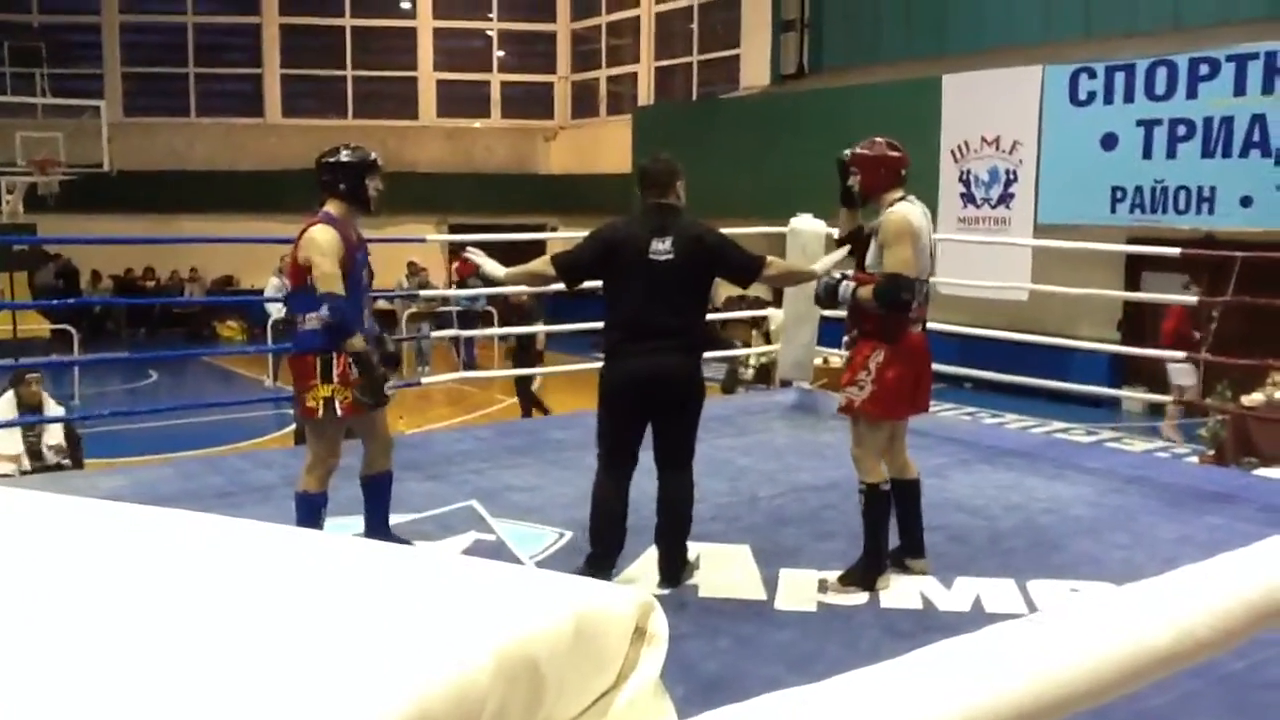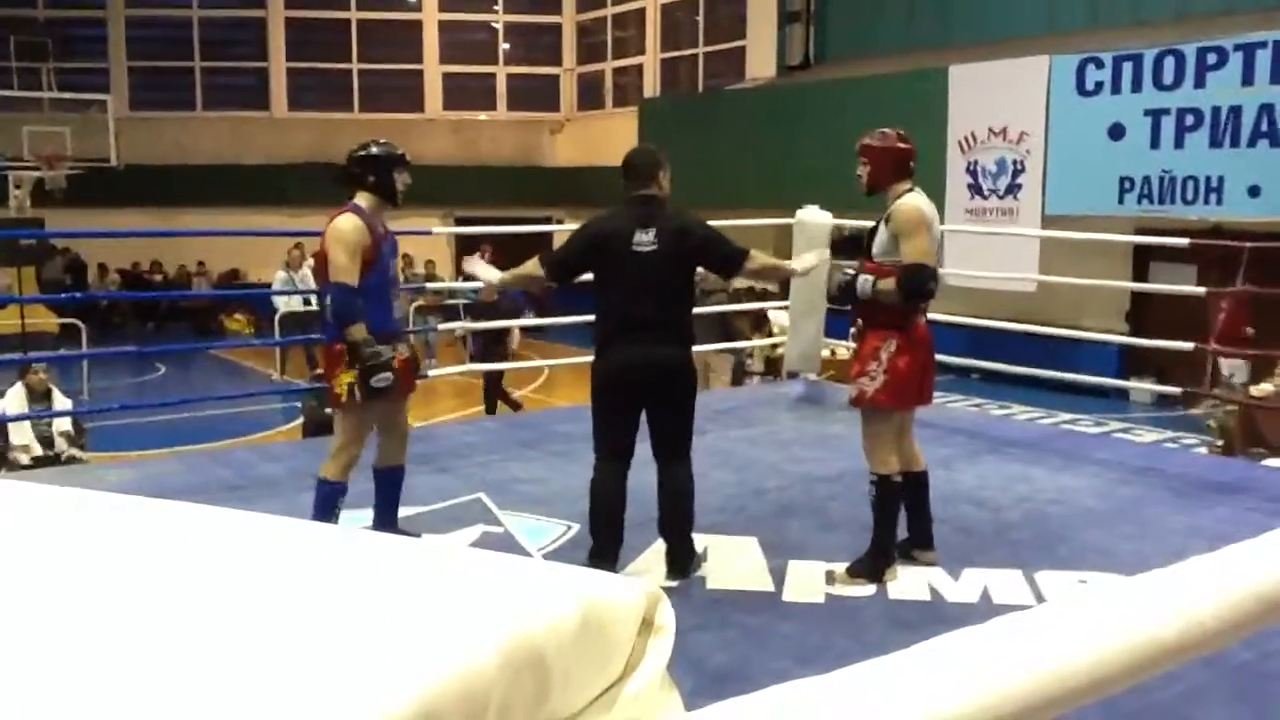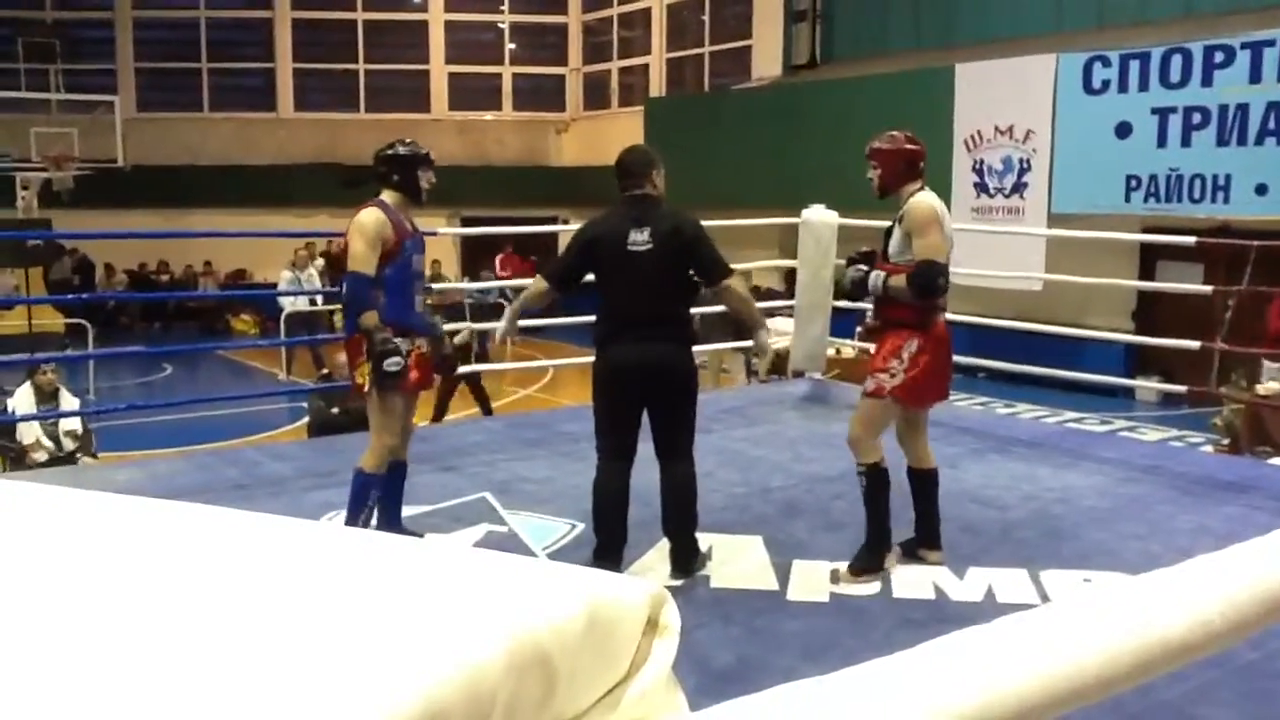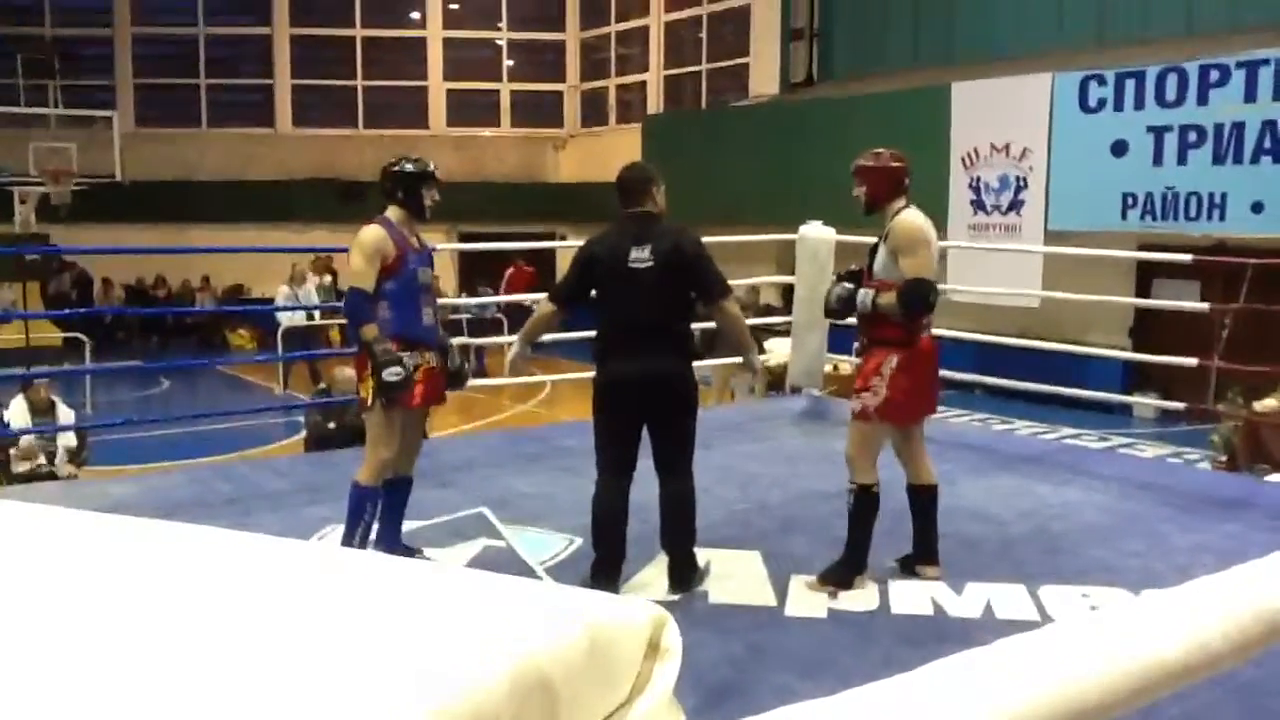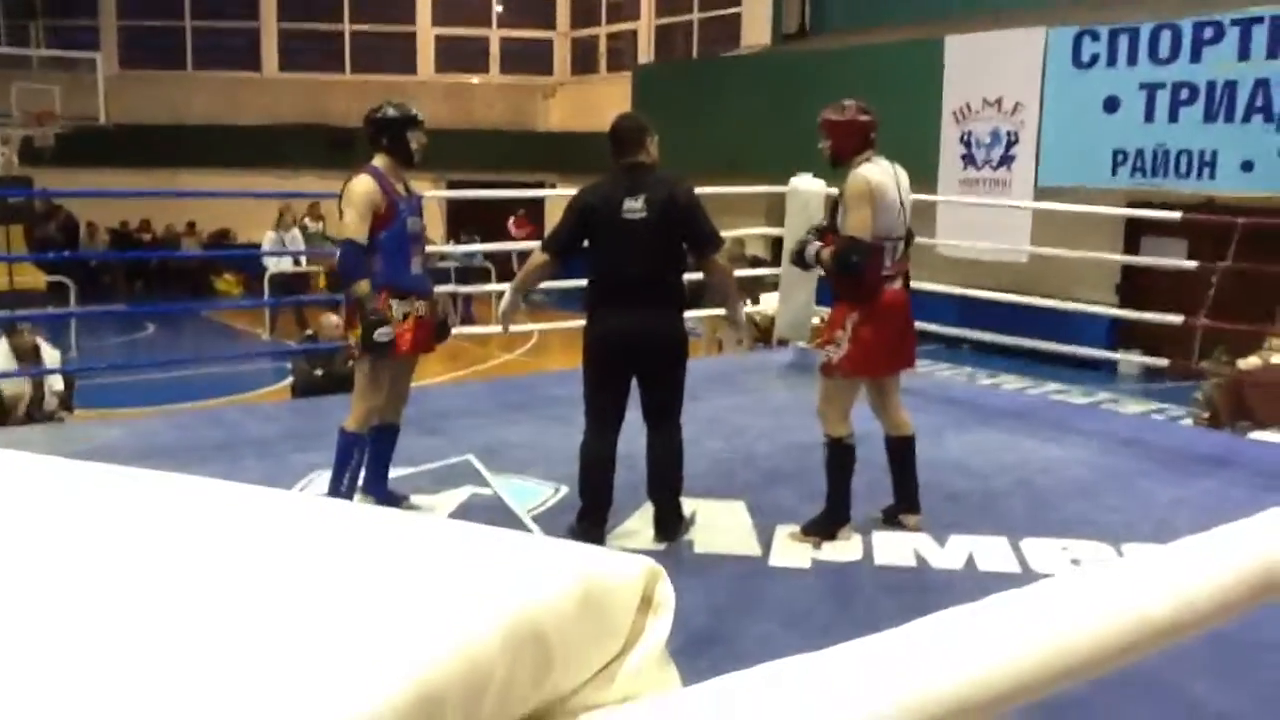
dt=0.4s
person 1, frame 1
left shoulder: (896, 219)
right shoulder: (909, 211)
left elbow: (895, 295)
right elbow: (851, 243)
left wrist: (842, 291)
right wrist: (848, 200)
left hip: (885, 349)
right hip: (904, 344)
left knee: (867, 455)
right knee: (893, 449)
left ankle: (872, 566)
right ankle: (912, 549)
person 1, frame 2
left shoulder: (907, 209)
right shoulder: (909, 206)
left elbow: (920, 284)
left wrist: (861, 286)
right wrist: (864, 258)
left hip: (891, 340)
right hip: (901, 337)
left knee: (878, 447)
right knee: (901, 440)
left ankle: (880, 558)
right ankle: (920, 540)
person 1, frame 3
left shoulder: (920, 208)
right shoulder: (916, 207)
left elbow: (930, 282)
left wrist: (873, 281)
right wrist: (874, 267)
left hip: (912, 340)
right hip: (910, 335)
left knee: (862, 435)
right knee: (913, 437)
left ankle: (876, 550)
right ankle: (927, 540)
person 1, frame 4
left shoulder: (905, 226)
right shoulder: (911, 223)
left elbow: (920, 299)
left wrist: (862, 299)
right wrist: (863, 283)
left hip: (896, 355)
right hip: (907, 351)
left knee: (859, 456)
right knee: (912, 451)
left ankle: (853, 565)
right ankle: (925, 556)
person 1, frame 5
left shoulder: (859, 181)
right shoulder: (895, 173)
left elbow: (853, 258)
left wrist: (815, 251)
right wrist: (834, 239)
left hip: (864, 306)
right hip: (893, 299)
left knee: (832, 409)
right knee: (888, 404)
left ankle: (836, 517)
right ankle: (907, 506)
person 2, frame 1
left shoulder: (615, 235)
right shoulder: (701, 237)
left elbow: (555, 267)
right elbow: (766, 271)
left wrist: (502, 273)
right wrist: (817, 271)
left hip: (625, 368)
right hip: (681, 370)
left knee: (613, 469)
right knee: (676, 470)
left ankle: (599, 567)
right ankle: (672, 566)
person 2, frame 2
left shoulder: (601, 228)
right shoulder: (686, 227)
left elbow: (544, 271)
right elbow: (747, 264)
left wrist: (499, 279)
right wrist: (795, 268)
left hip: (616, 361)
right hip: (671, 360)
left knee: (611, 461)
right knee: (674, 460)
left ankle: (603, 559)
right ankle: (680, 558)
person 2, frame 3
left shoulder: (598, 229)
right shoulder: (681, 225)
left elbow: (548, 285)
right elbow: (726, 285)
left wrist: (511, 317)
right wrist: (759, 329)
left hip: (616, 358)
right hip: (671, 357)
left knee: (613, 460)
right knee: (676, 459)
left ankle: (608, 558)
right ankle: (684, 555)
person 2, frame 4
left shoulder: (599, 246)
right shoulder: (682, 242)
left elbow: (555, 306)
right elbow: (721, 305)
left wrist: (522, 342)
right wrist: (748, 350)
left hip: (616, 374)
right hip: (671, 373)
left knee: (612, 476)
right knee: (675, 474)
left ankle: (605, 574)
right ankle: (682, 570)
person 2, frame 5
left shoulder: (592, 196)
right shoulder: (676, 193)
left elbow: (547, 256)
right elbow: (712, 261)
left wrist: (514, 294)
right wrist: (734, 306)
left hip: (607, 326)
right hip: (662, 326)
left knee: (601, 426)
right knee: (664, 425)
left ankle: (591, 523)
right ankle: (668, 520)
person 3, frame 1
left shoulder: (351, 232)
right shoulder: (322, 236)
right elbow: (334, 310)
left wrist: (379, 345)
right wrist: (370, 362)
left hip: (355, 359)
right hip: (326, 363)
left knee: (380, 443)
right knee: (323, 460)
left ankle: (378, 534)
person 3, frame 2
left shoulder: (380, 226)
right shoulder: (348, 226)
right elbow: (341, 300)
left wrist: (400, 348)
right wrist: (367, 354)
left hip: (388, 348)
right hip: (358, 354)
left knee: (396, 437)
right knee: (348, 449)
left ankle: (385, 526)
person 3, frame 3
left shoulder: (407, 223)
right shoulder: (371, 220)
right elbow: (357, 289)
left wrist: (432, 336)
right wrist: (380, 341)
left hip: (409, 343)
right hip: (380, 346)
left knee: (401, 438)
right knee: (384, 441)
left ankle: (390, 524)
right ankle: (354, 532)
person 3, frame 4
left shoulder: (419, 241)
right shoulder: (374, 237)
right elbow: (357, 303)
left wrist: (446, 349)
right wrist: (380, 352)
left hip: (422, 359)
right hip: (391, 360)
left knee: (407, 455)
right knee: (381, 457)
left ankle: (389, 540)
right ankle: (352, 549)
person 3, frame 5
left shoulder: (405, 188)
right shoulder: (365, 186)
right elbow: (351, 256)
left wrist: (432, 304)
right wrist: (370, 310)
left hip: (409, 309)
right hip: (381, 310)
left knee: (394, 403)
right knee: (367, 405)
left ankle: (375, 487)
right ankle: (338, 498)
